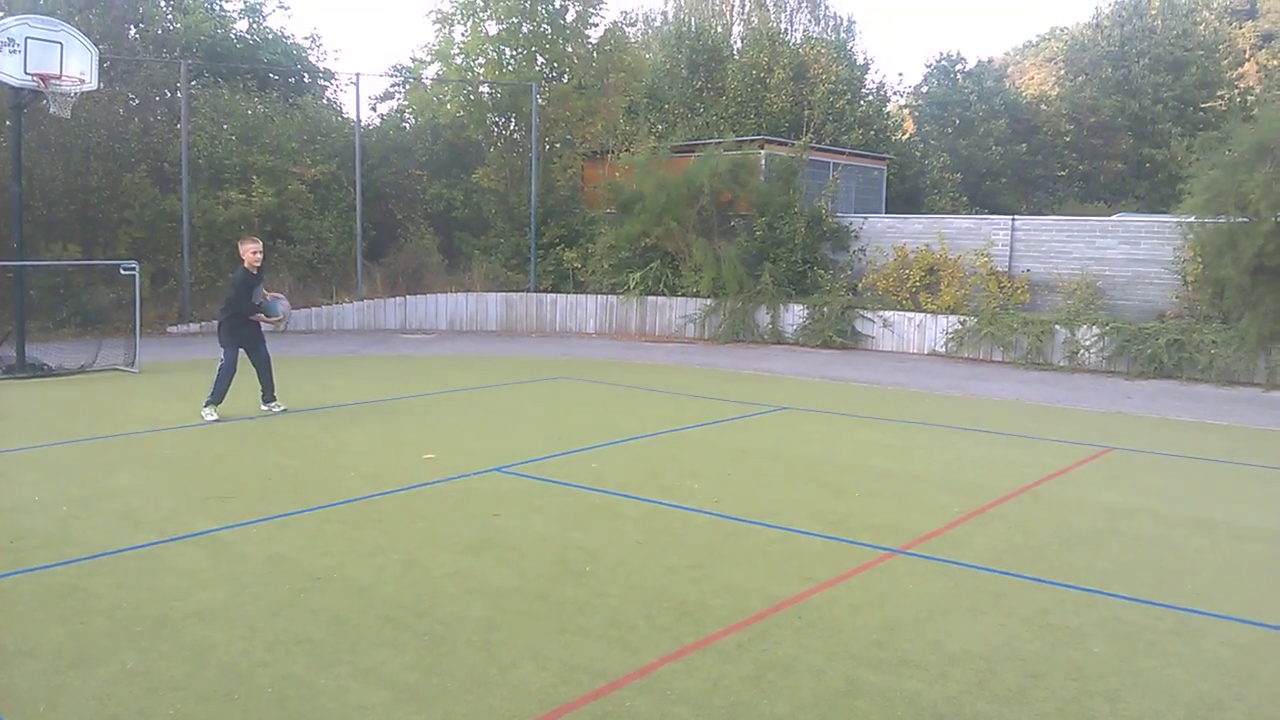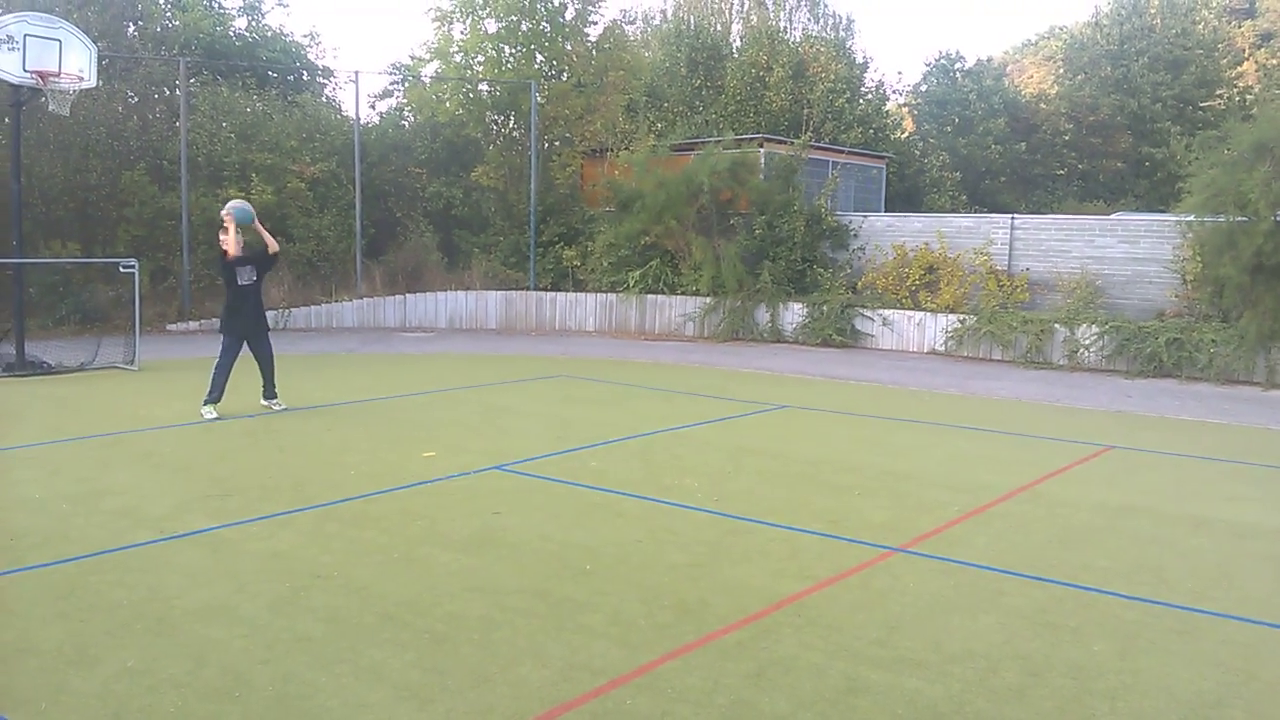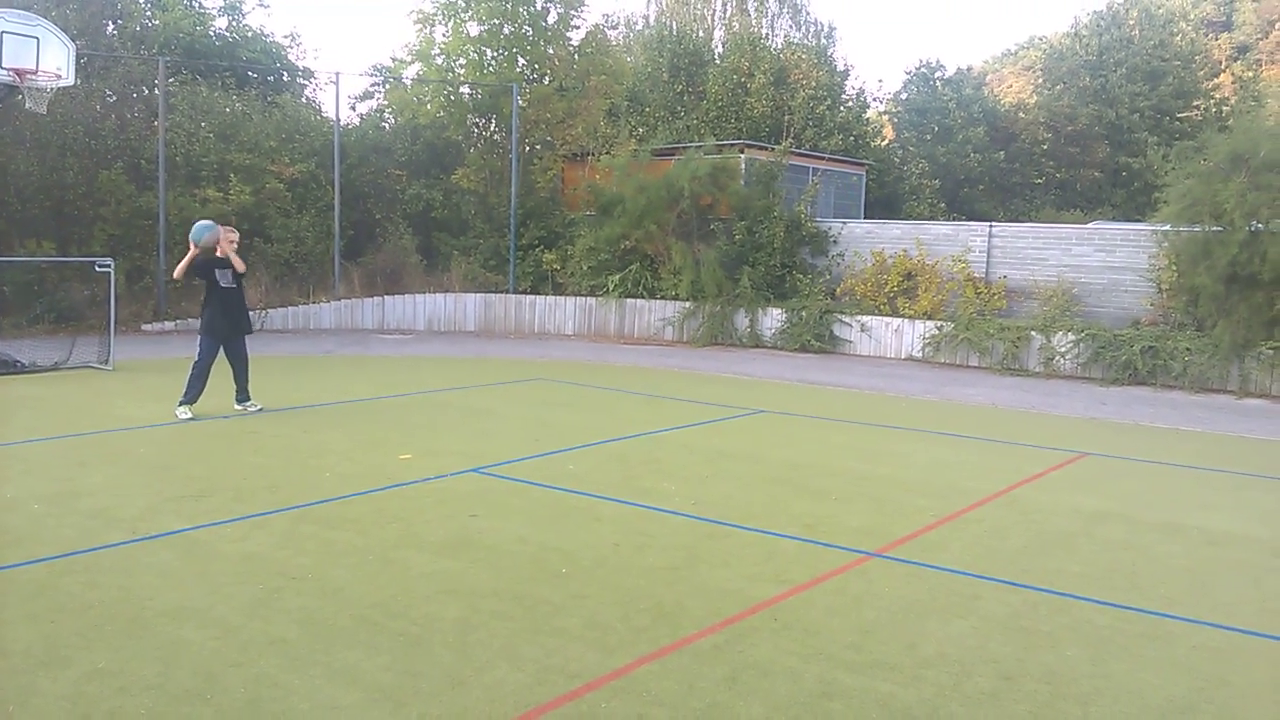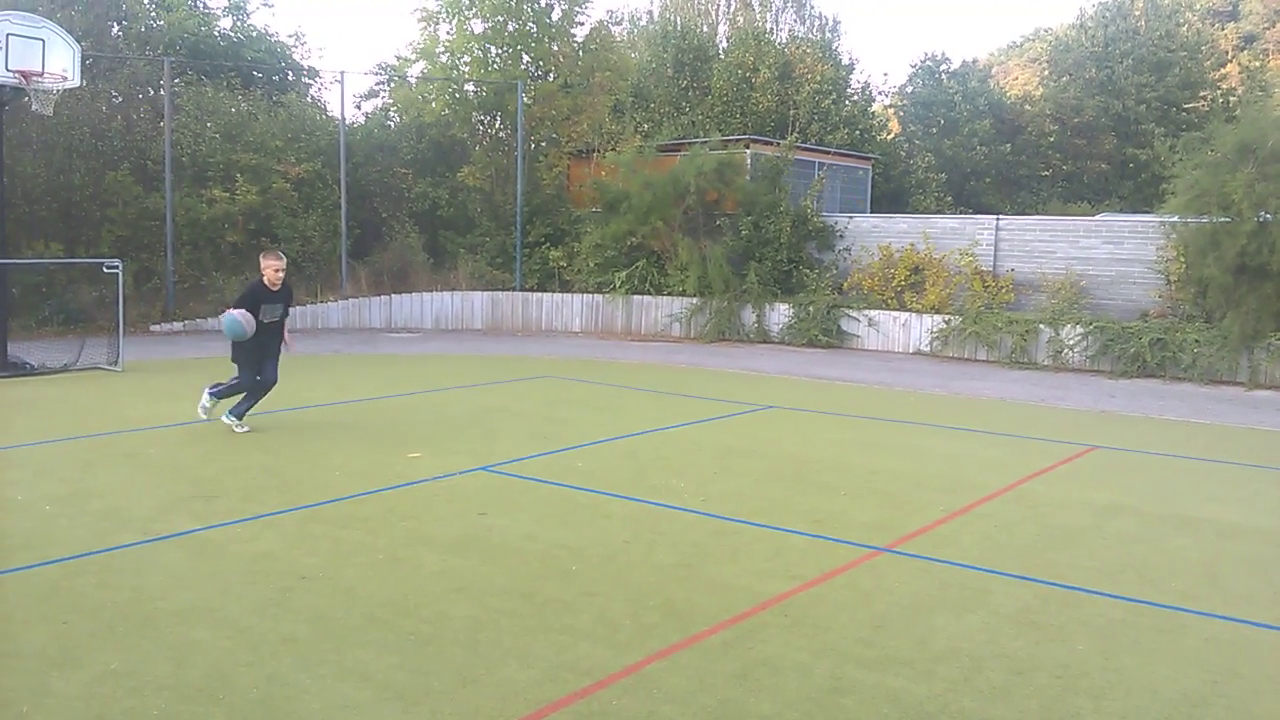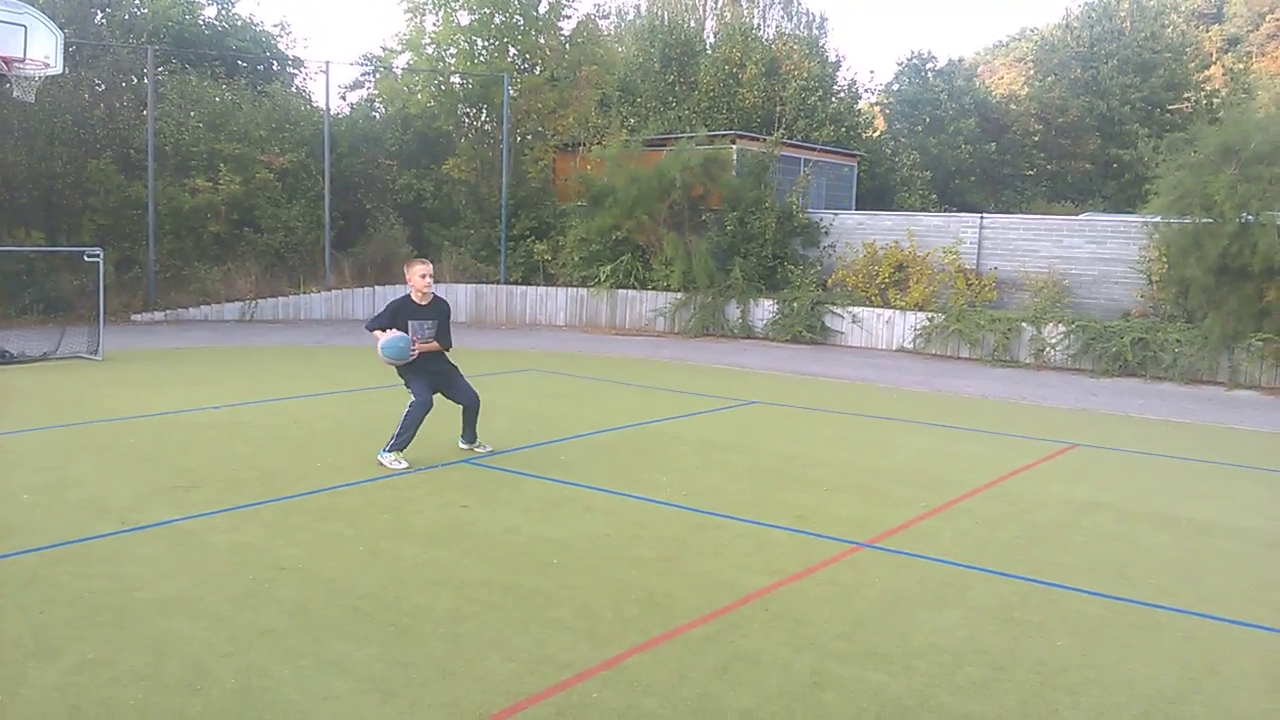
dt=1s
person 1, frame 1
left shoulder: (258, 271)
right shoulder: (241, 278)
right elbow: (248, 312)
left wrist: (267, 294)
right wrist: (268, 320)
left hip: (252, 328)
right hip: (232, 326)
left knee: (264, 361)
right knee: (229, 364)
left ankle: (268, 400)
right ankle: (210, 405)
person 1, frame 2
left shoulder: (253, 258)
right shoulder: (225, 260)
left elbow: (274, 250)
right elbow: (233, 254)
left wrist: (257, 226)
right wrist: (230, 226)
left hip: (256, 320)
right hip: (234, 321)
left knee: (266, 358)
right knee: (225, 361)
left ankle: (269, 396)
right ankle: (210, 403)
person 1, frame 3
left shoulder: (235, 260)
right shoulder: (207, 261)
left elbow: (242, 270)
right elbow: (178, 275)
left wrist: (228, 251)
right wrist: (192, 253)
left hip: (235, 322)
right hip: (212, 323)
left knee: (240, 361)
right knee: (203, 363)
left ankle: (242, 399)
right ankle: (185, 404)
person 1, frame 4
left shoulder: (287, 290)
right shoulder: (253, 290)
left wrist: (284, 331)
left hip: (270, 341)
right hip: (249, 341)
left knee: (269, 379)
right knee: (248, 381)
left ankle: (234, 415)
right ankle: (212, 393)
person 1, frame 5
left shoulder: (441, 306)
right shoulder: (399, 307)
left elbow: (441, 343)
right elbow: (373, 326)
left wrist: (421, 348)
right wrist: (383, 335)
left hip: (436, 363)
right hip: (411, 366)
left knee: (470, 398)
right knee: (422, 401)
left ankle: (469, 439)
right ankle: (390, 452)
